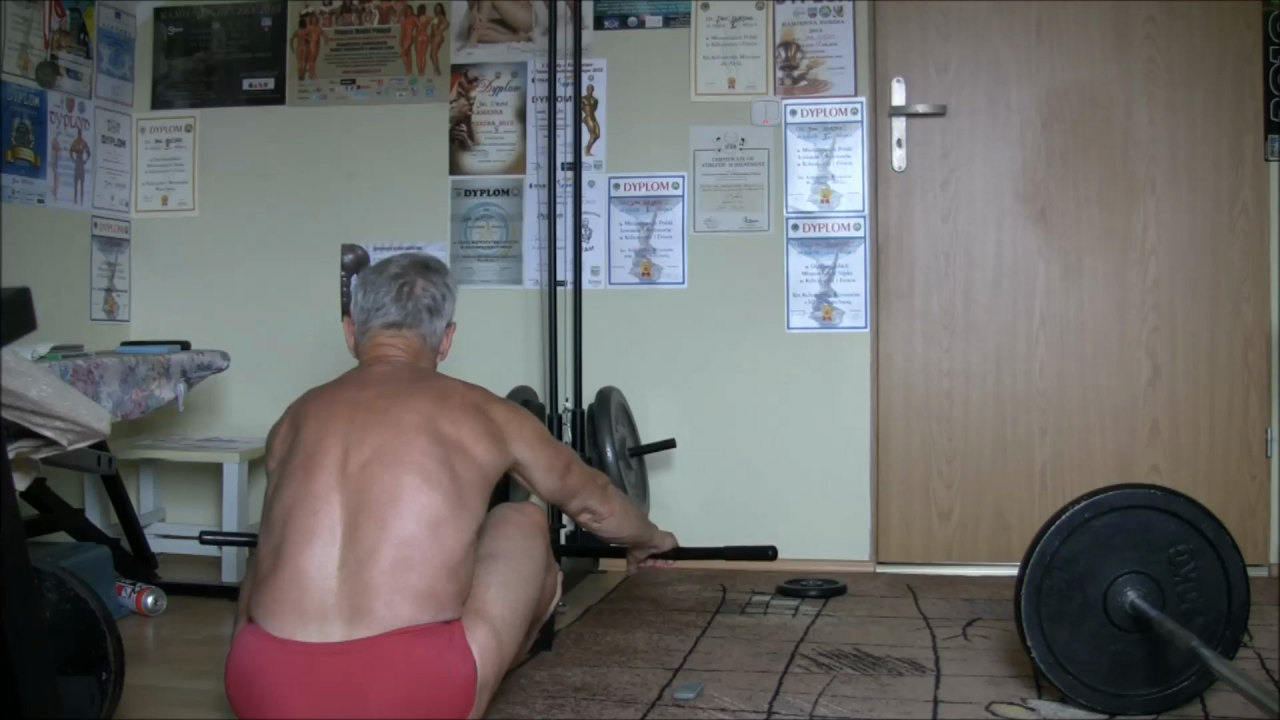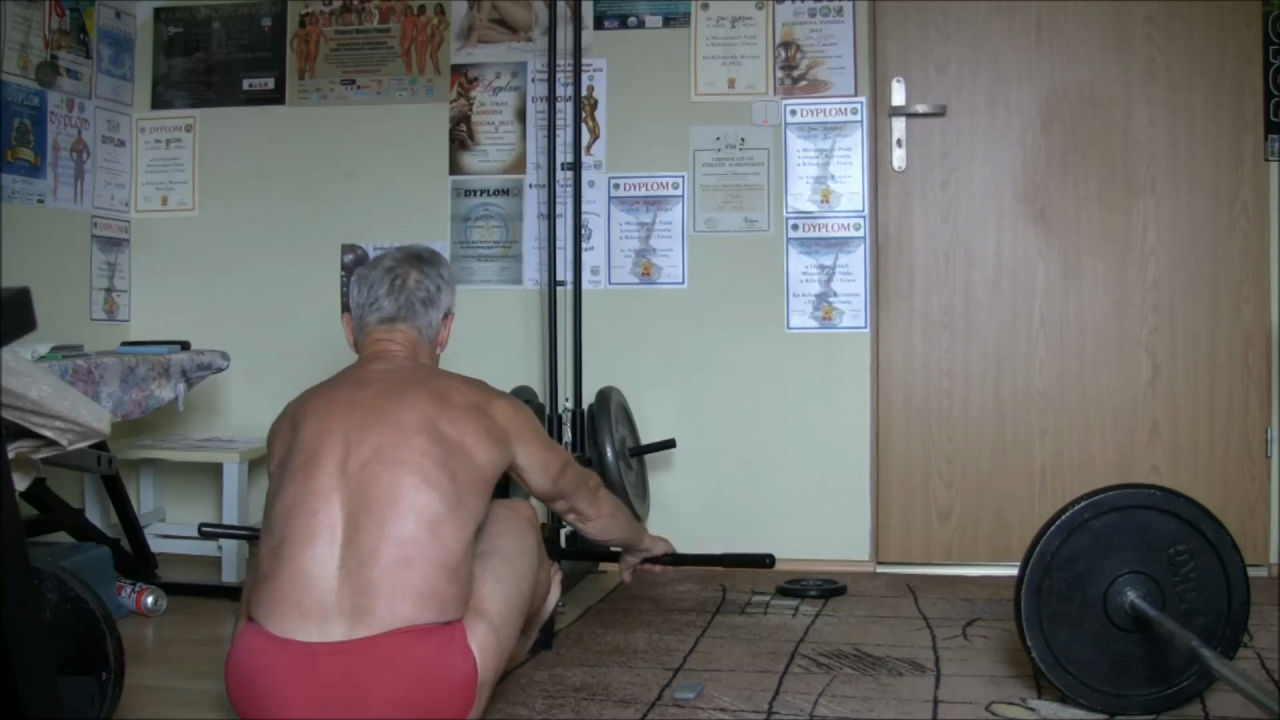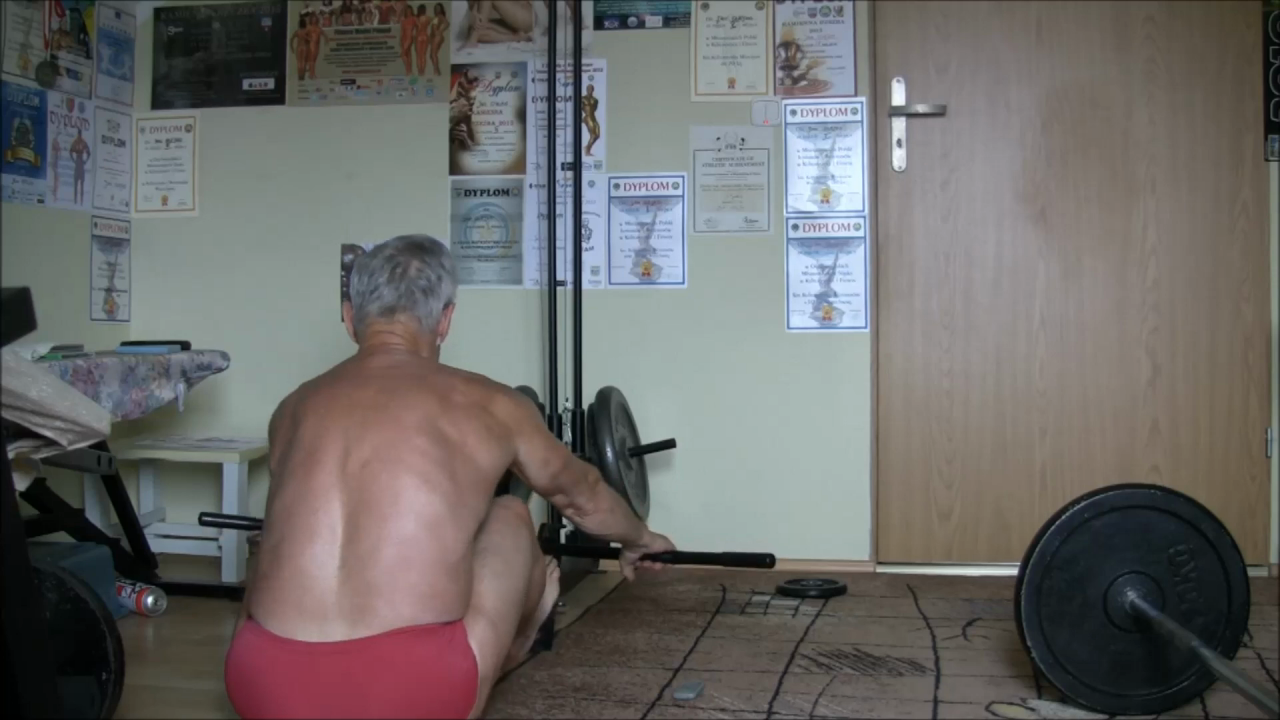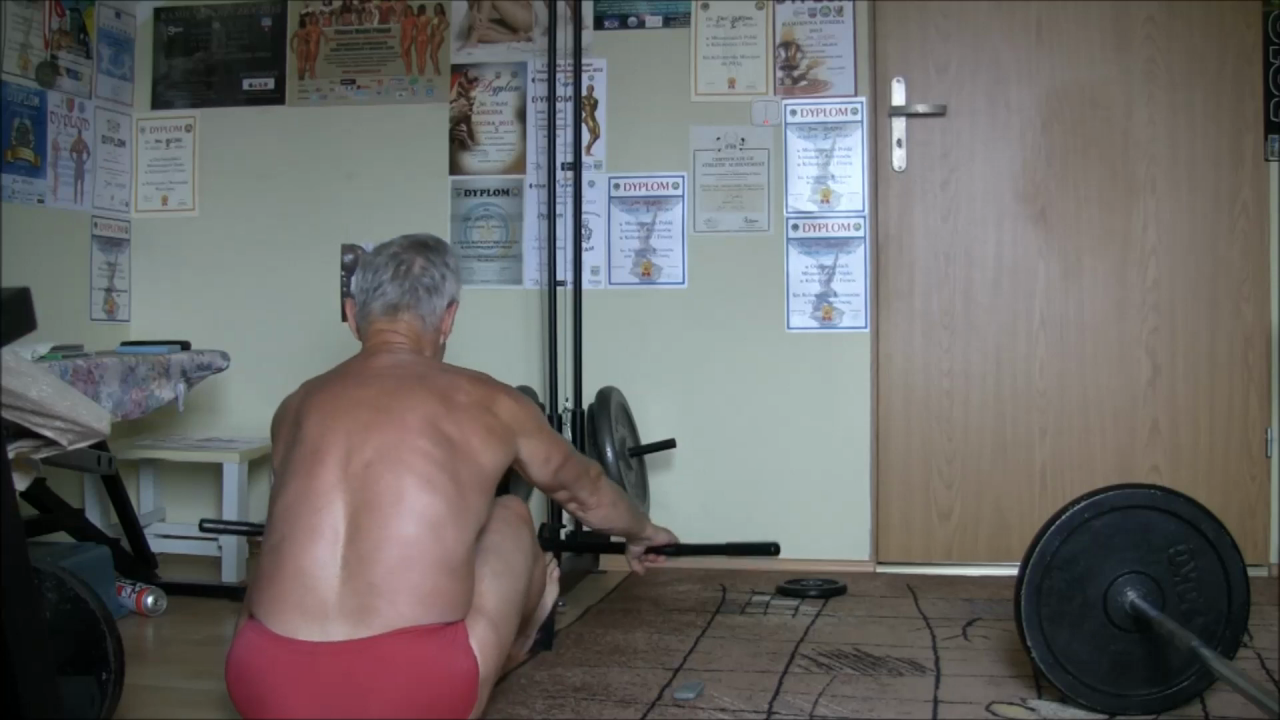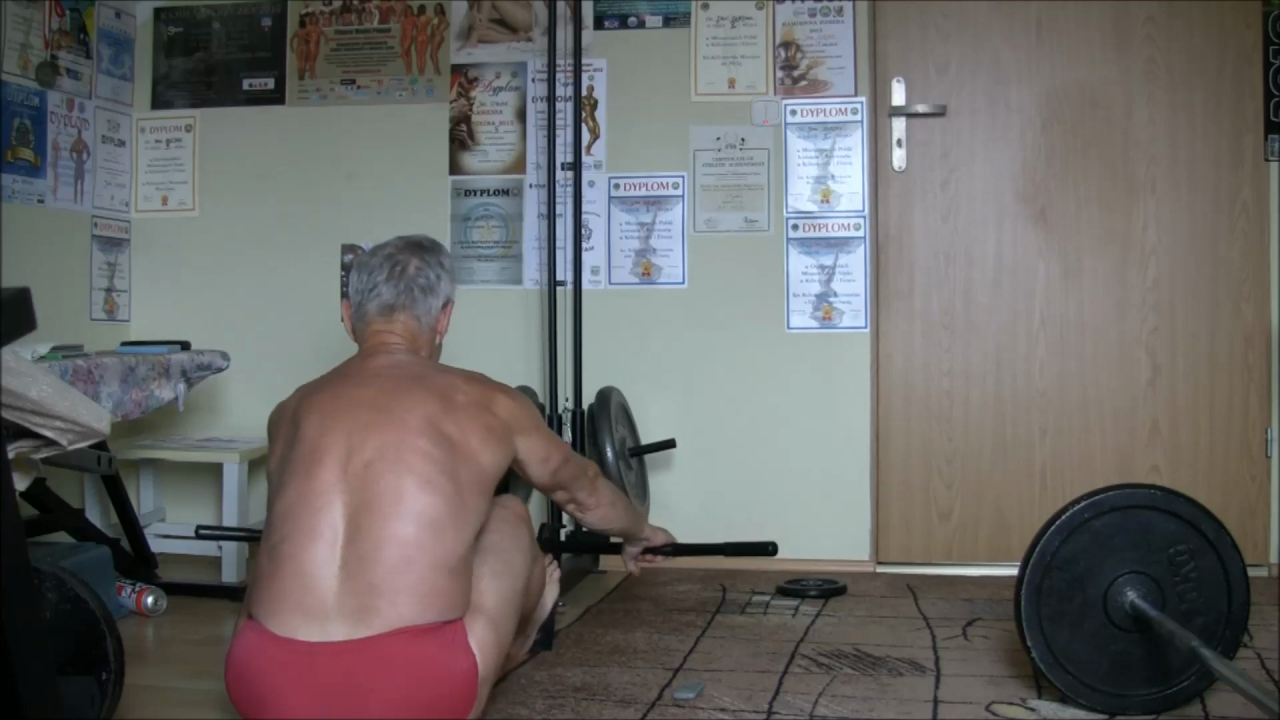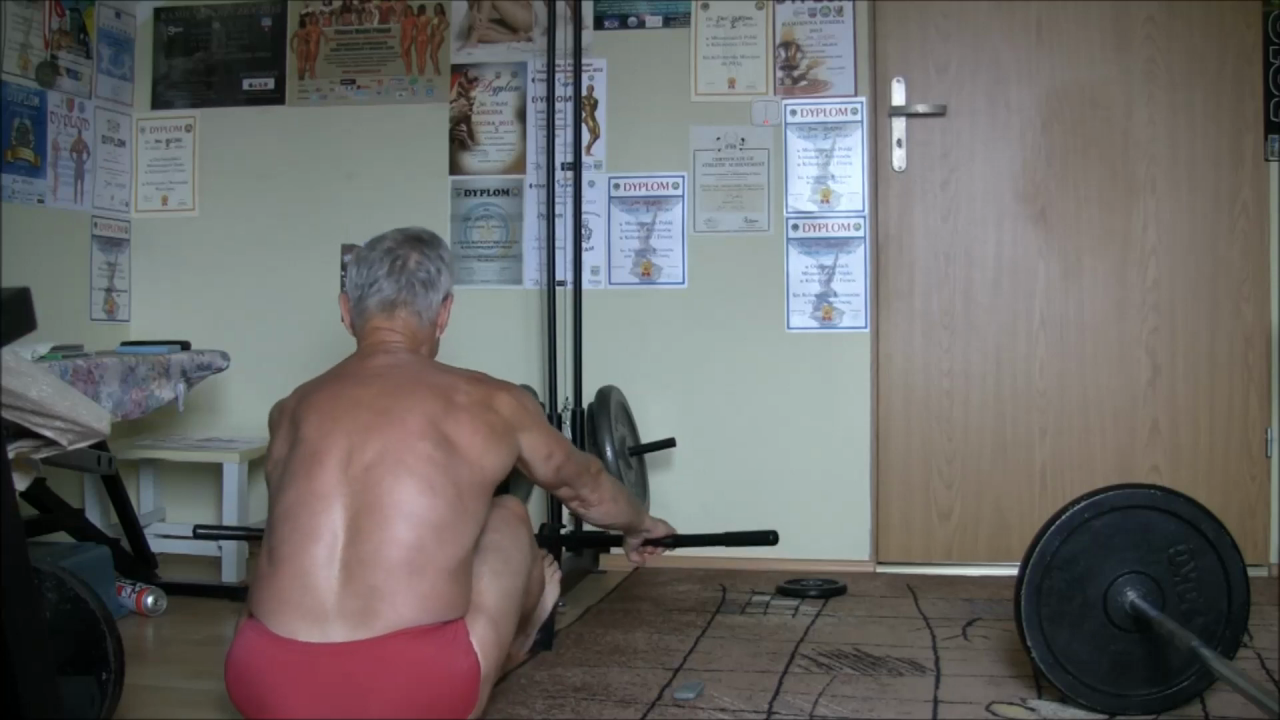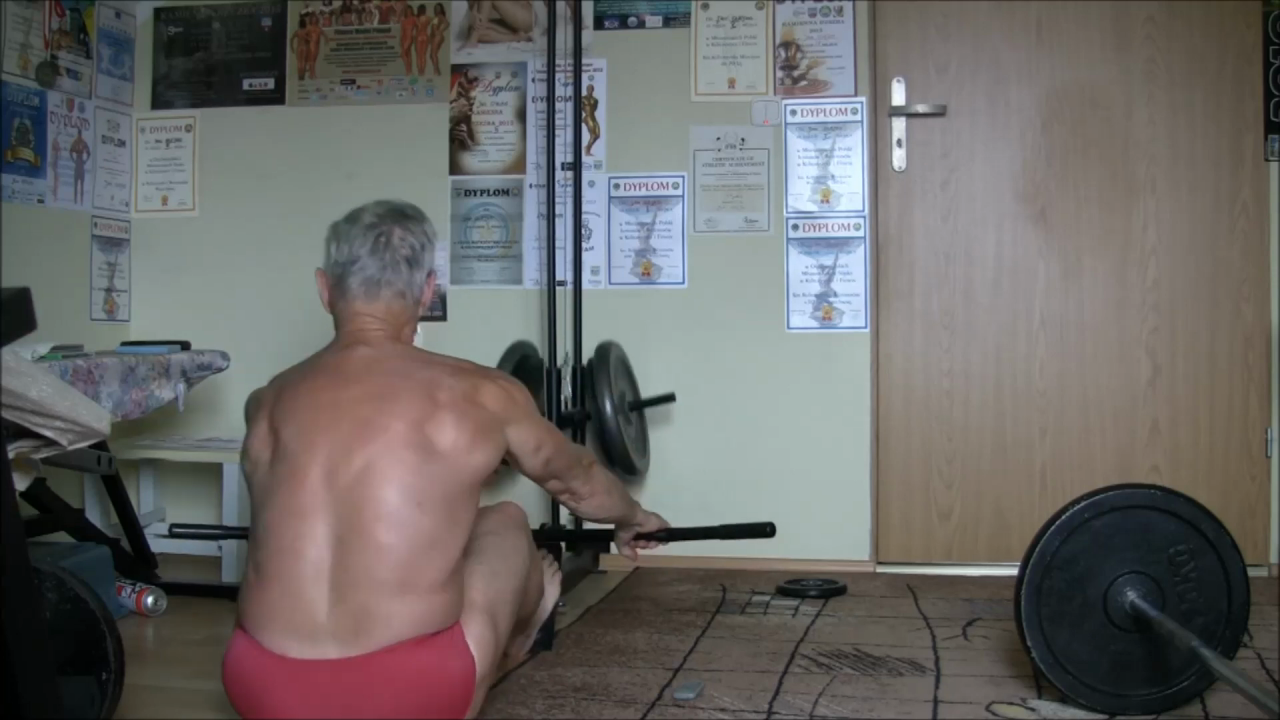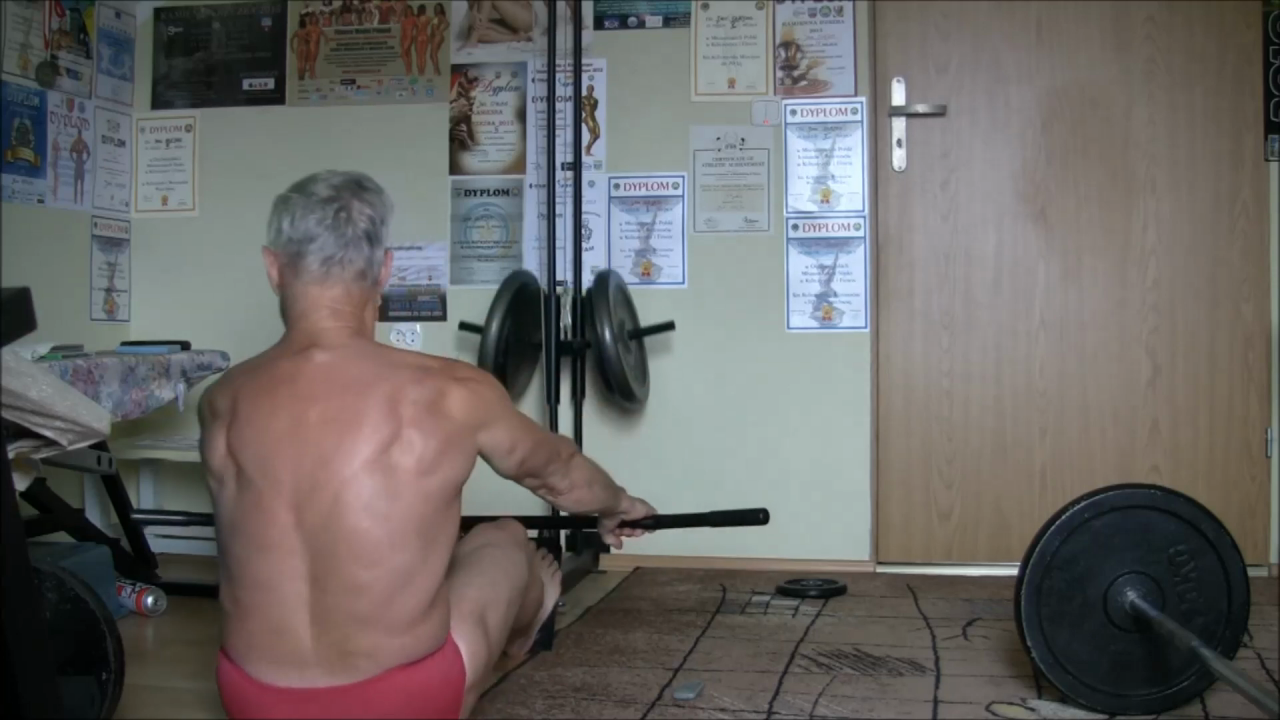
dt=0.3s
person 1, frame 1
left shoulder: (295, 417)
right shoulder: (484, 412)
right elbow: (594, 501)
right wrist: (649, 539)
right knee: (523, 522)
right ankle: (512, 646)
person 1, frame 2
left shoulder: (295, 414)
right shoulder: (485, 408)
right elbow: (585, 502)
right wrist: (640, 544)
right knee: (515, 518)
right ankle: (509, 648)
person 1, frame 3
left shoulder: (294, 409)
right shoulder: (487, 404)
right elbow: (582, 495)
right wrist: (639, 539)
right knee: (509, 518)
right ankle: (511, 644)
person 1, frame 4
left shoulder: (297, 407)
right shoulder: (490, 403)
right elbow: (585, 491)
right wrist: (641, 532)
right knee: (510, 517)
right ankle: (513, 644)
person 1, frame 5
left shoulder: (291, 412)
right shoulder: (489, 404)
right elbow: (583, 491)
right wrist: (639, 532)
right knee: (508, 516)
right ankle: (517, 642)
person 1, frame 6
left shoulder: (290, 410)
right shoulder: (491, 402)
right elbow: (586, 487)
right wrist: (641, 525)
right knee: (508, 517)
right ankle: (515, 640)
person 1, frame 7
left shoulder: (268, 402)
right shoulder: (479, 394)
right elbow: (578, 478)
right wrist: (633, 518)
right knee: (506, 523)
right ankle: (517, 638)
person 1, frame 8
left shoulder: (223, 402)
right shoulder: (450, 393)
right elbow: (557, 470)
right wrist: (618, 505)
right knee: (505, 540)
right ankle: (517, 638)
